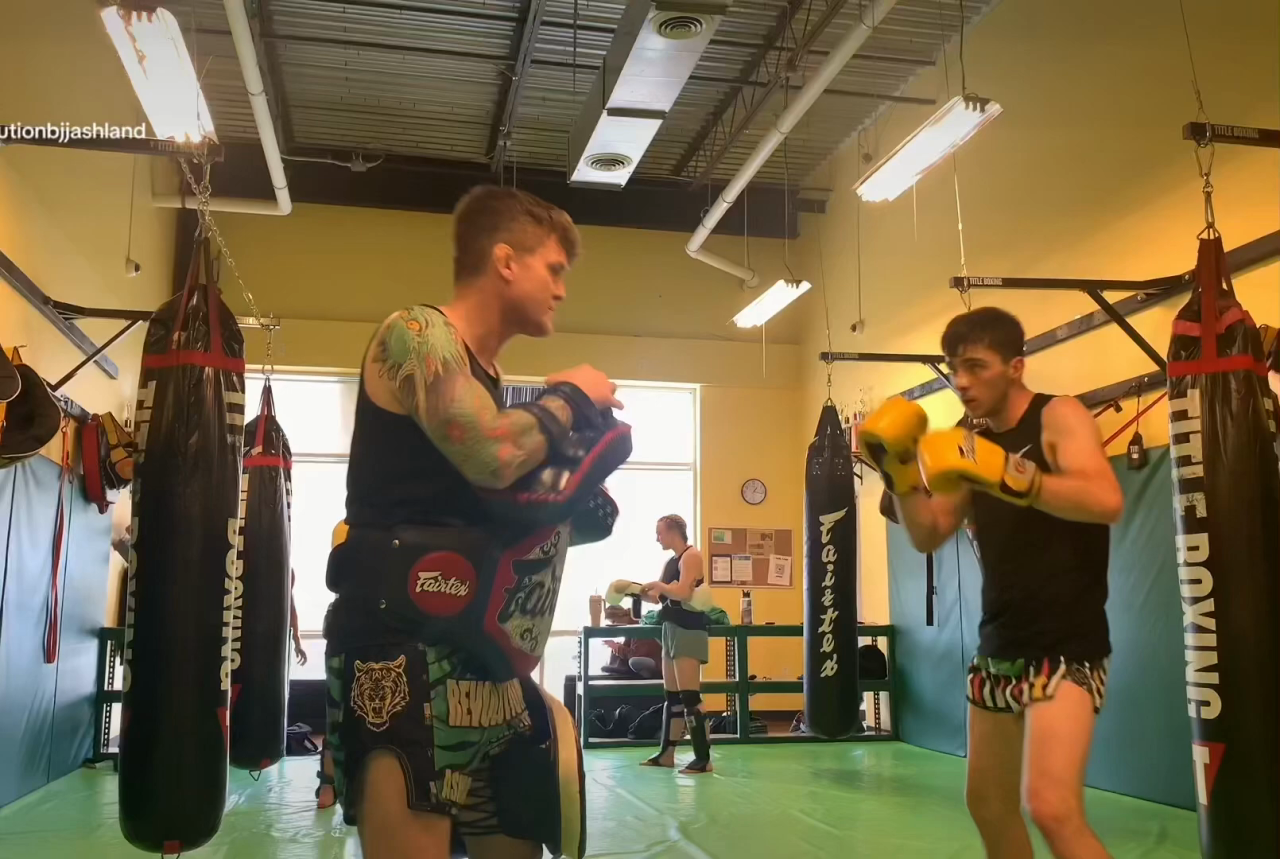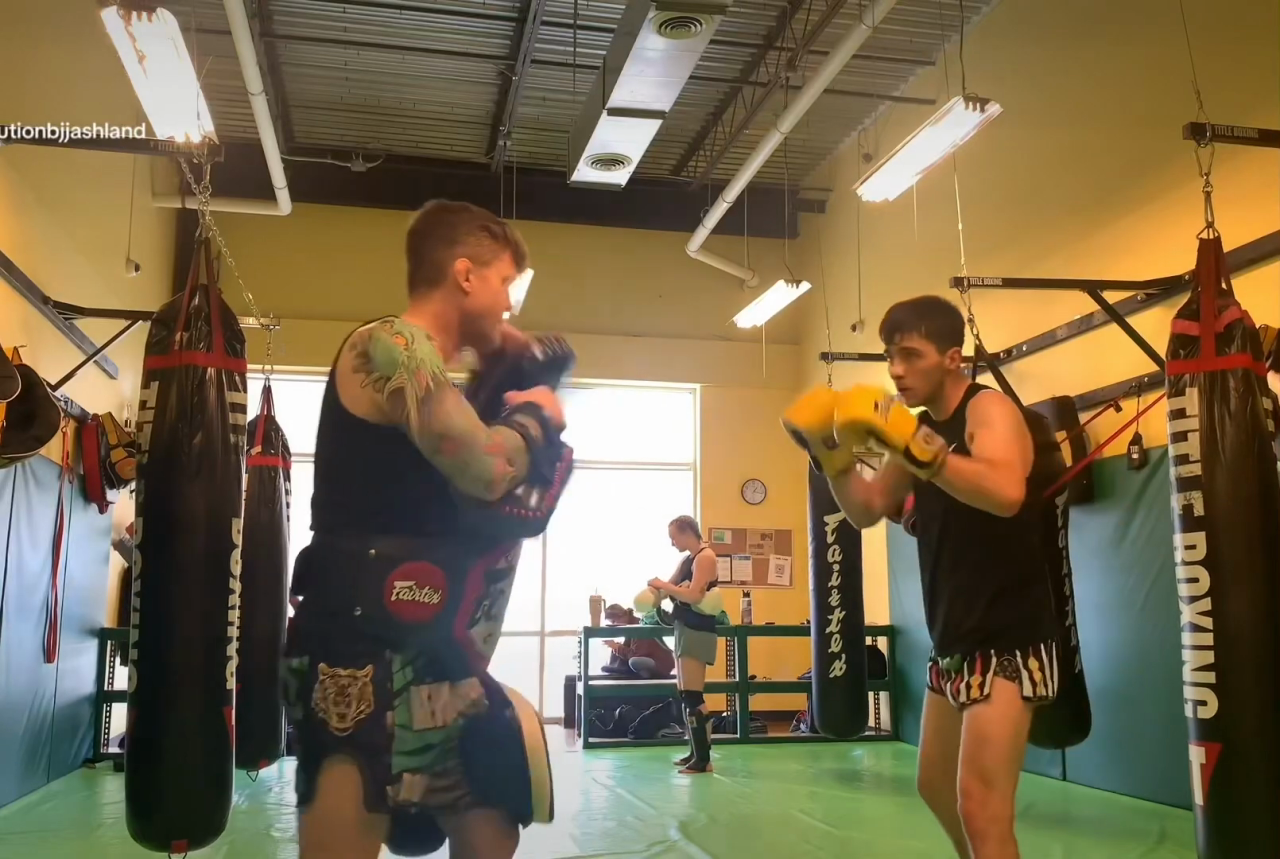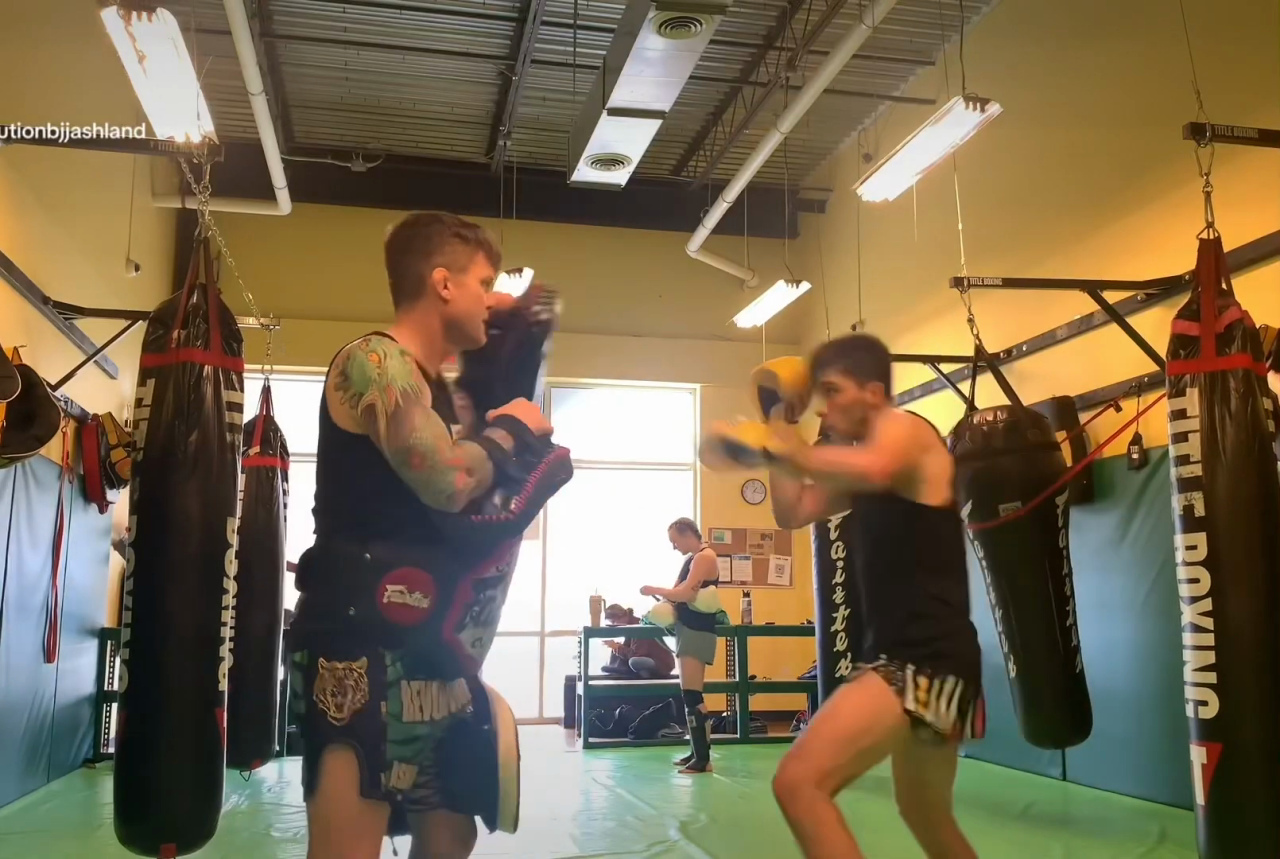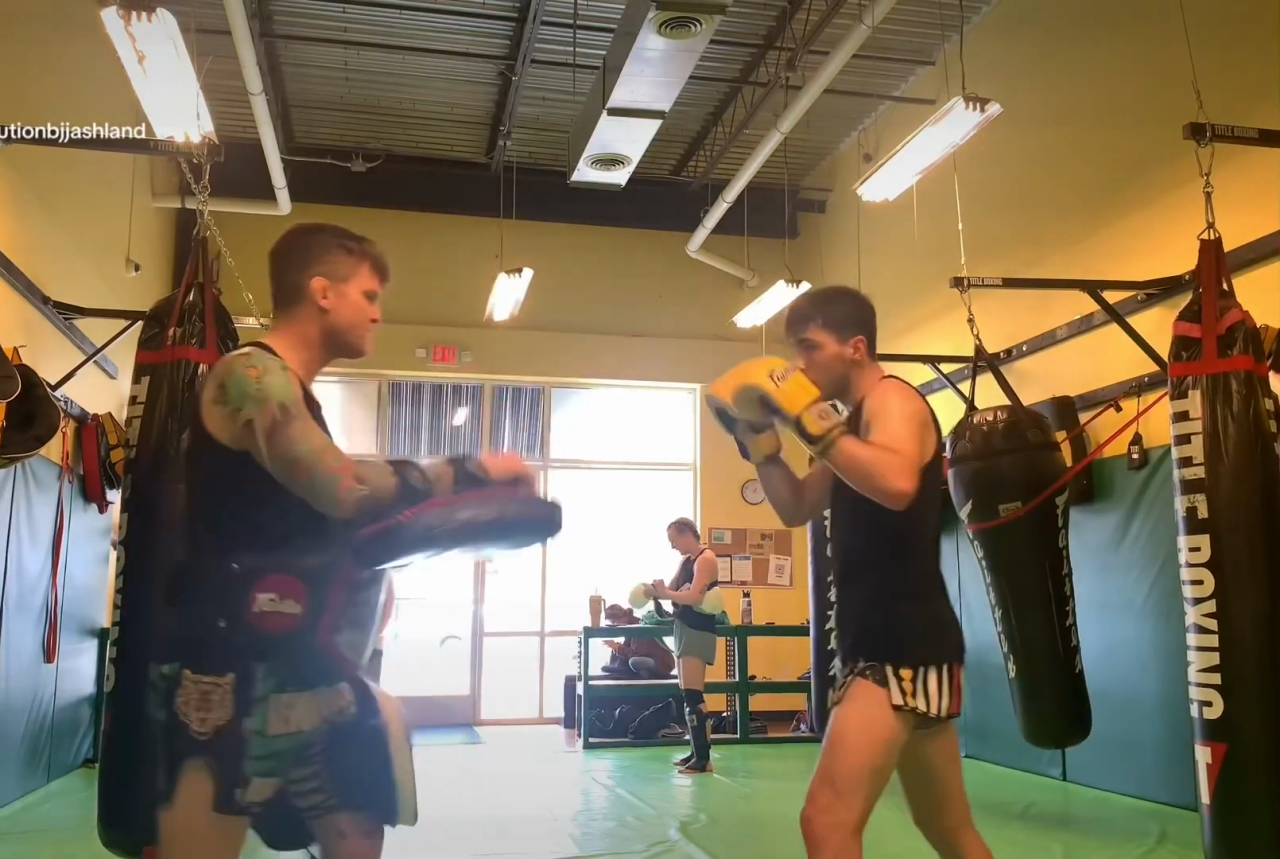
dt=0.5s
person 1, frame 1
left shoulder: (484, 374)
right shoulder: (419, 333)
right elbow: (492, 456)
right wrist: (570, 395)
left hip: (478, 654)
right hip: (405, 649)
person 1, frame 2
left shoulder: (426, 370)
right shoulder: (391, 345)
left elbow: (462, 497)
right elbow: (489, 473)
right wrist: (535, 413)
left hip: (430, 653)
right hip: (365, 653)
person 1, frame 3
left shoulder: (435, 380)
right shoulder: (376, 362)
right elbow: (450, 481)
right wrist: (512, 426)
left hip: (424, 650)
right hip: (363, 648)
person 1, frame 4
left shoulder: (290, 391)
right shoulder: (251, 374)
right elbow: (343, 490)
right wrist: (468, 472)
left hip: (297, 666)
right hip: (237, 670)
person 2, frame 1
left shoulder: (1062, 417)
right shoulder: (975, 443)
left elbow: (1107, 501)
right elbow: (929, 534)
left wrist: (1004, 474)
right wrist: (900, 469)
left hip: (1067, 646)
right hip: (1000, 648)
left knee: (1051, 807)
right knee: (987, 803)
person 2, frame 2
left shoulder: (989, 409)
right shoulder: (921, 429)
left elbow: (1006, 493)
right elbow: (866, 511)
left wrist: (910, 440)
right wrist: (830, 451)
left hip: (1006, 641)
right hip: (955, 643)
left knee: (979, 807)
right knee: (937, 788)
person 2, frame 3
left shoulder: (906, 436)
right shoulder: (870, 448)
left elbow: (862, 473)
right elbow: (795, 512)
left wrist: (772, 443)
right wrist: (778, 425)
left hip: (920, 663)
right hip: (921, 662)
left knee: (796, 784)
person 2, frame 4
left shoulder: (891, 399)
right shoulder: (859, 421)
left elbow: (896, 484)
right elbow: (795, 507)
right wrist: (758, 440)
left hip: (901, 647)
right hip: (894, 646)
person 3, frame 1
left shoulder: (691, 556)
right shoulder: (671, 562)
left elbow: (683, 593)
right elbow: (656, 596)
left wrist: (656, 585)
left hip: (689, 632)
right hip: (672, 631)
left knee: (689, 696)
right knee: (672, 695)
left ankle: (703, 759)
right ankle: (666, 753)
person 3, frame 2
left shoulder: (705, 557)
right shoulder: (687, 560)
left elbow: (695, 595)
right elbow: (672, 587)
left wrist: (664, 586)
right wrist: (658, 588)
left hip: (698, 633)
right hip: (684, 631)
left knee: (693, 696)
right knee: (686, 695)
left ankle: (704, 760)
right ankle: (696, 752)
person 3, frame 3
left shoulder: (705, 557)
right shoulder: (692, 559)
left elbow: (685, 593)
right elbow: (680, 593)
left wrist: (653, 591)
right wrist: (663, 597)
left hip: (698, 633)
right hip: (687, 631)
left knee: (692, 695)
right knee: (689, 695)
left ankle: (703, 759)
right ankle: (697, 752)
person 3, frame 4
left shoulder: (706, 559)
right shoulder: (687, 561)
left elbow: (694, 597)
right elbow: (672, 591)
left wrist: (665, 592)
right wrist: (654, 591)
left hip: (698, 632)
right hip: (684, 630)
left knee: (693, 695)
right knee: (687, 695)
left ankle: (704, 759)
right ankle: (696, 752)
